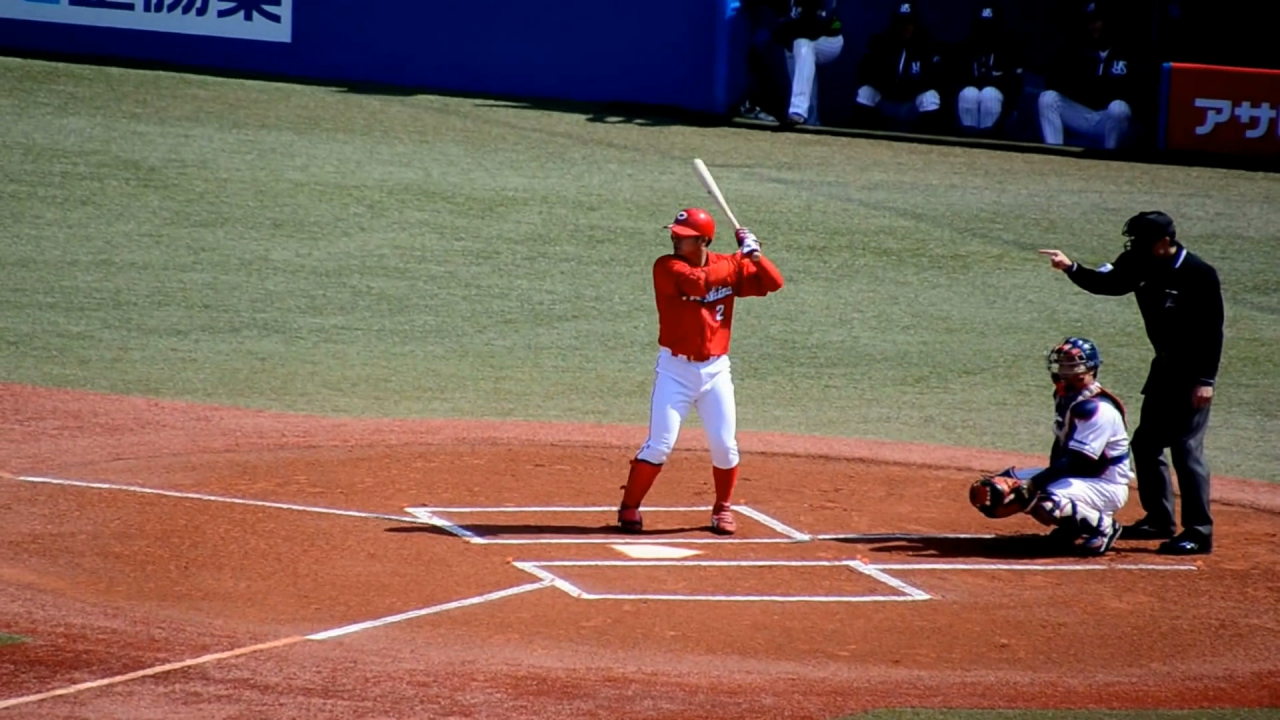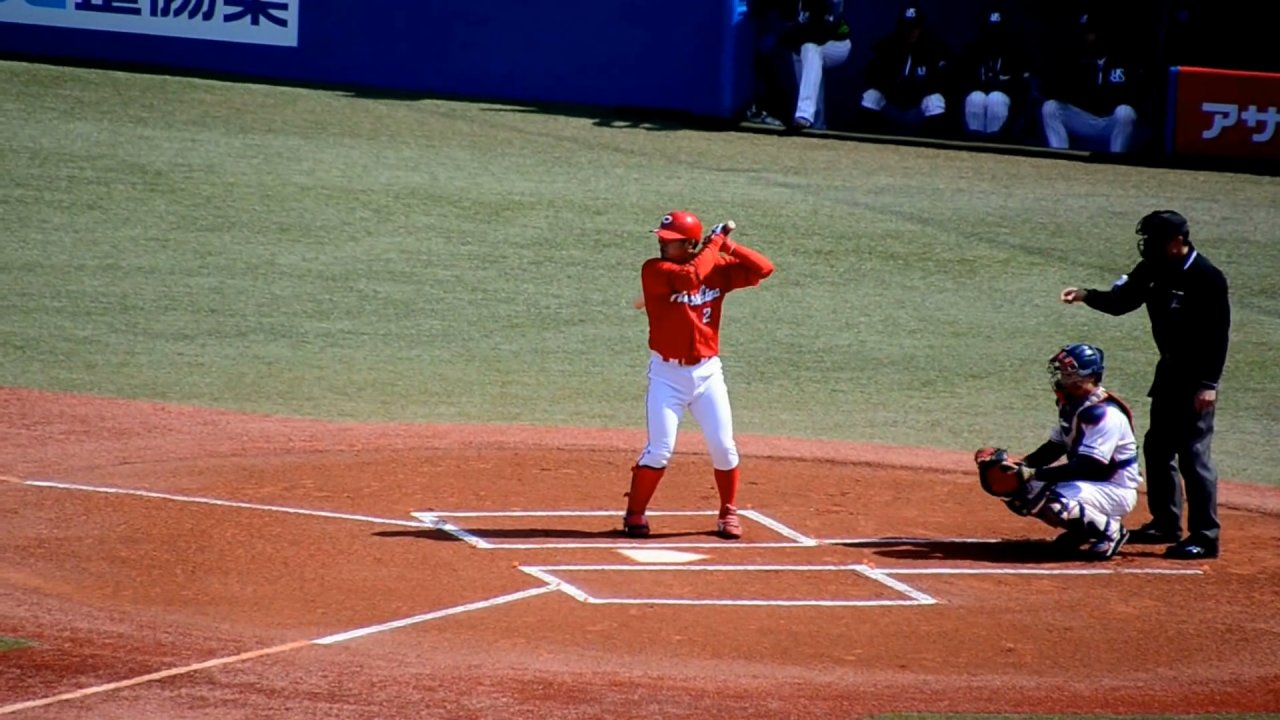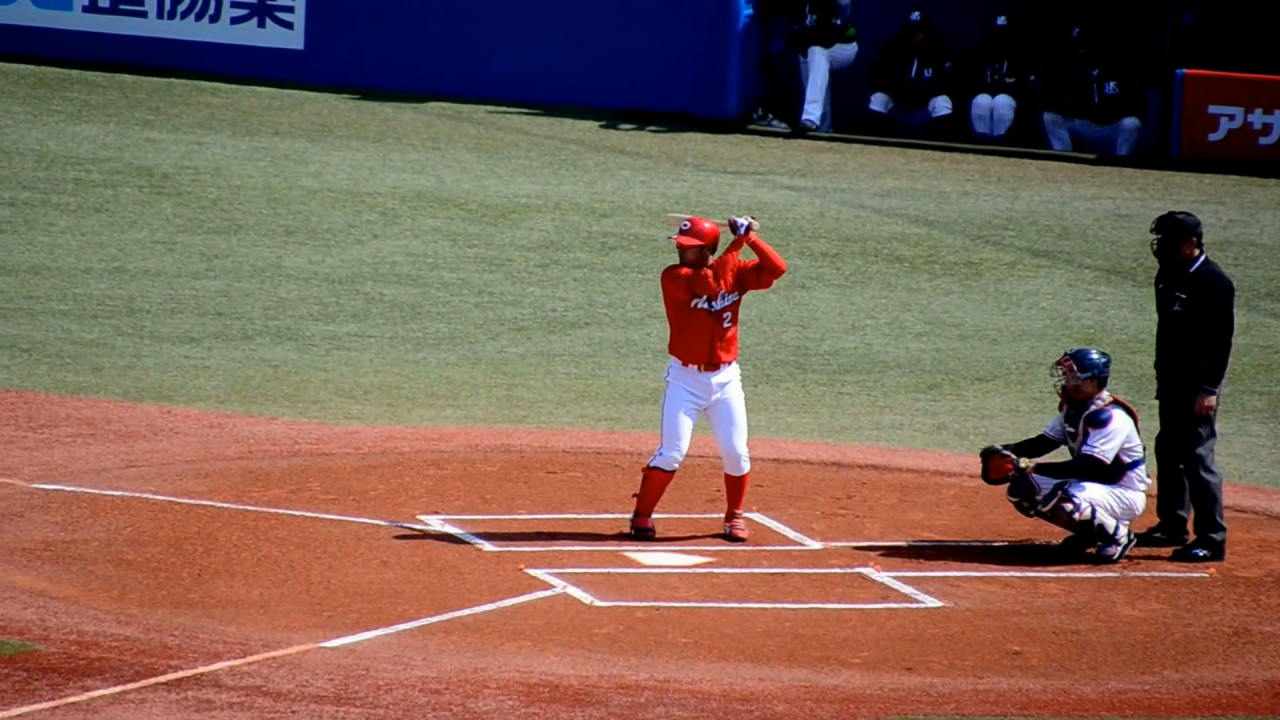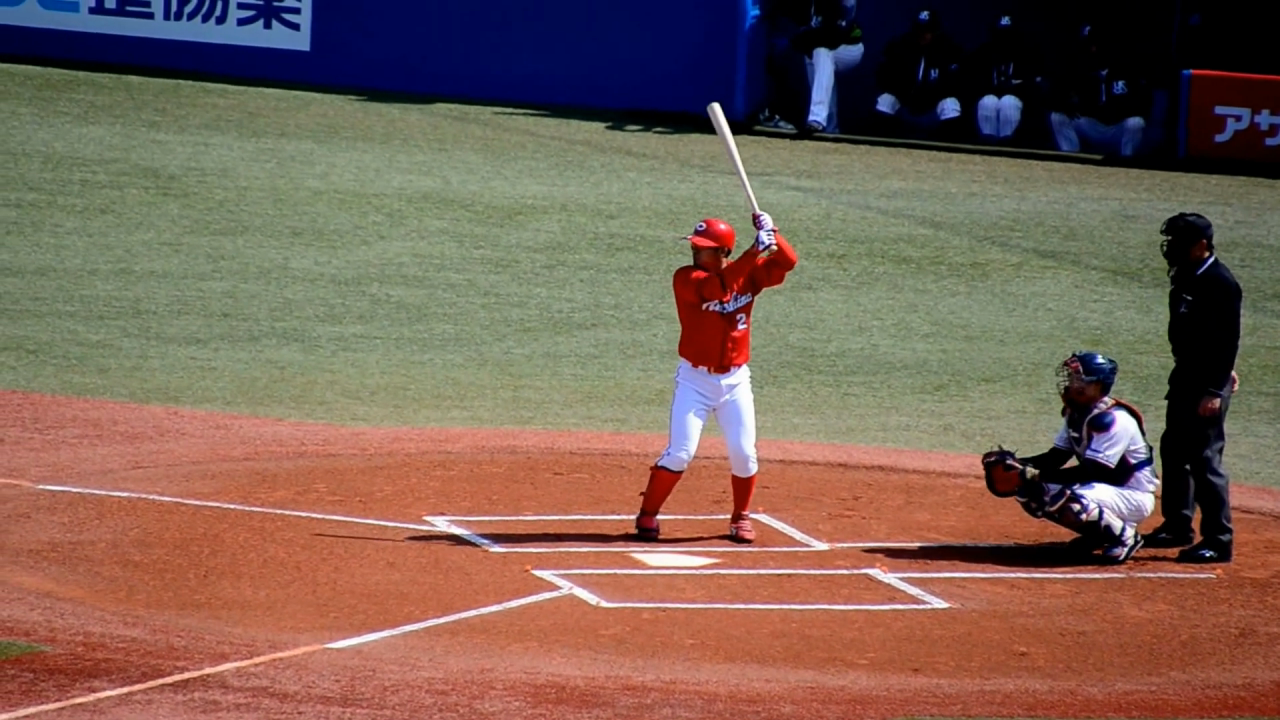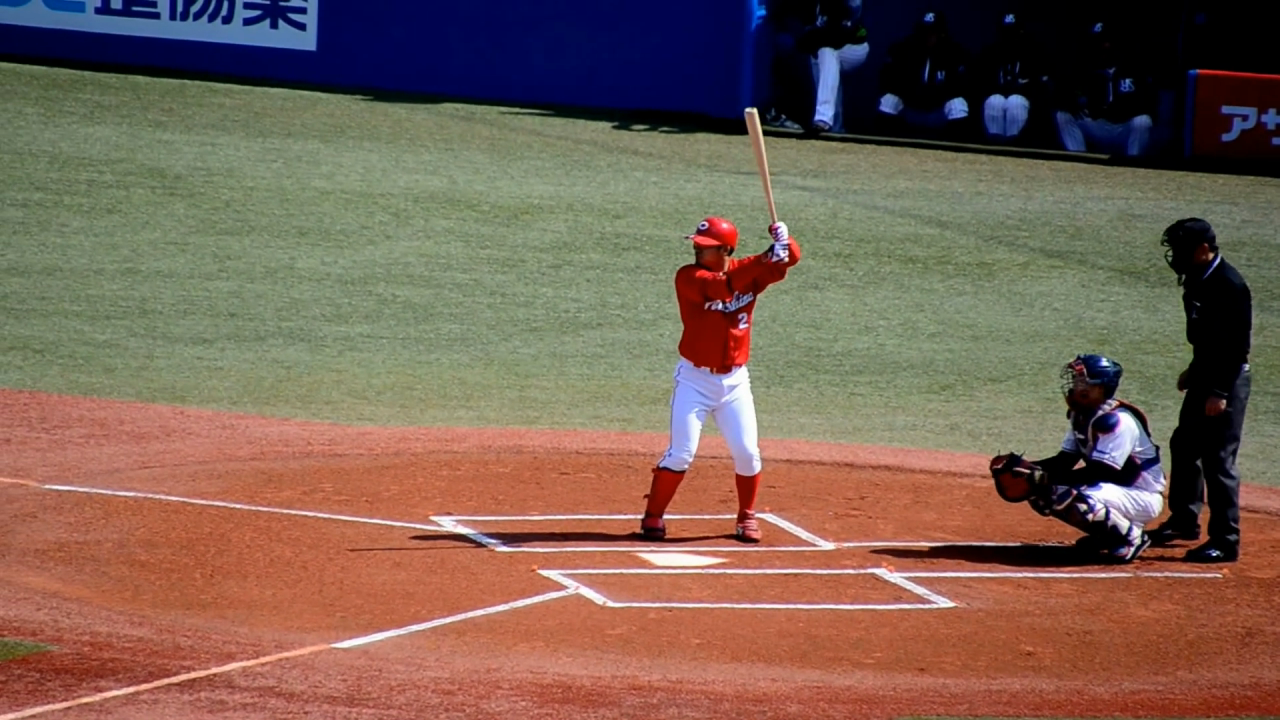
dt=0.3s
person 1, frame 1
left shoulder: (1200, 274)
right shoulder: (1140, 266)
left elbow: (1213, 330)
right elbow: (1104, 282)
left wrist: (1206, 380)
right wrist: (1071, 268)
left hip: (1192, 372)
right hip: (1163, 367)
left knee: (1186, 448)
right knee: (1146, 444)
left ankle: (1199, 533)
right ankle: (1160, 519)
person 1, frame 2
left shoulder: (1207, 277)
right shoulder: (1152, 269)
left elbow: (1218, 334)
right elbow: (1120, 301)
left wrist: (1209, 384)
right wrist: (1087, 295)
left hip: (1196, 376)
right hip: (1168, 370)
left knee: (1193, 452)
right knee: (1157, 447)
left ankle: (1206, 537)
right ankle: (1166, 523)
person 1, frame 3
left shoulder: (1214, 281)
right shoulder: (1167, 274)
left elbow: (1222, 339)
left wrist: (1210, 388)
left hip: (1198, 380)
right hip: (1171, 375)
left knee: (1197, 455)
right knee: (1168, 451)
left ankle: (1212, 539)
right ankle: (1173, 526)
person 1, frame 4
left shoulder: (1221, 283)
right shoulder: (1184, 274)
left elbow: (1228, 341)
left wrist: (1214, 391)
left hip: (1207, 382)
right hip: (1183, 376)
left knee: (1205, 458)
right knee: (1173, 451)
left ankle: (1218, 541)
right ankle: (1177, 526)
person 1, frame 5
left shoulder: (1229, 285)
right shoulder: (1196, 279)
left elbow: (1238, 344)
left wrist: (1220, 391)
left hip: (1227, 381)
right hip: (1204, 376)
left knee: (1218, 458)
right knee: (1184, 446)
left ankle: (1225, 541)
right ankle: (1184, 520)
person 2, frame 1
left shoulder: (730, 266)
right shoulder: (667, 267)
left elbow: (774, 282)
right elbow: (699, 282)
left wrist: (751, 252)
right wrist: (739, 257)
left hip: (716, 369)
right hip: (675, 369)
left knee: (724, 445)
right knee: (660, 444)
left ankle: (722, 509)
right ankle: (630, 508)
person 2, frame 2
left shoulder: (718, 267)
right shoulder: (654, 269)
left elbow: (764, 268)
right elbow: (689, 277)
left wrist: (727, 244)
right wrist: (715, 242)
left hip: (707, 372)
right hip: (667, 373)
left knee: (723, 446)
right knee: (659, 449)
left ankle: (728, 512)
right ankle: (635, 513)
person 2, frame 3
left shoulder: (735, 272)
right shoulder: (673, 276)
left elbow: (776, 268)
right elbow: (709, 282)
left wrist: (751, 236)
right wrist: (738, 240)
left hip: (726, 378)
right hip: (685, 378)
left knee: (736, 452)
right knee: (671, 453)
left ankle: (734, 516)
right ankle: (642, 514)
person 2, frame 4
left shoulder: (749, 273)
right shoulder: (685, 277)
left elbow: (788, 261)
right elbow: (717, 288)
left wrist: (770, 232)
right wrist: (754, 251)
left hip: (735, 380)
right hip: (695, 379)
left knee: (744, 454)
right knee: (680, 453)
left ankle: (740, 518)
right ankle: (647, 515)
person 2, frame 5
left shoulder: (748, 270)
right shoulder: (688, 276)
left elbow: (791, 258)
right elbow: (722, 287)
left wrist: (782, 237)
right wrist: (764, 259)
left hip: (735, 379)
right hip: (695, 378)
left knee: (747, 453)
right knee: (680, 453)
left ankle: (746, 517)
right ankle: (653, 515)
person 3, frame 1
left shoulder: (1097, 409)
right shoulder: (1065, 397)
left elbow: (1074, 462)
left wrist: (1030, 485)
left hip: (1105, 486)
right hip: (1073, 477)
left knee: (1045, 501)
left ankle: (1102, 525)
right ankle: (1072, 523)
person 3, frame 2
left shoulder: (1103, 413)
right shoulder: (1070, 403)
left elbow: (1083, 466)
right elbow: (1054, 448)
left wrist: (1032, 474)
right wrist: (1022, 465)
left hip: (1114, 491)
right hip: (1080, 482)
left knee: (1052, 503)
right knee: (1016, 489)
left ankle: (1110, 530)
right ankle: (1080, 528)
person 3, frame 3
left shoulder: (1110, 416)
right shoulder: (1072, 408)
left elbow: (1085, 467)
right elbow: (1043, 443)
left wrist: (1030, 466)
right wrist: (1005, 451)
left hip: (1124, 494)
right hip: (1092, 486)
left knee: (1062, 502)
right knee: (1021, 490)
left ankle: (1118, 534)
right ankle: (1089, 532)
person 3, frame 4
left shoulder: (1113, 419)
right shoulder: (1075, 413)
left elbow: (1089, 472)
right elbow: (1055, 459)
left wrist: (1035, 474)
right wrist: (1015, 463)
left hip: (1133, 496)
right hip: (1102, 487)
left knee: (1070, 502)
right knee: (1029, 491)
left ankle: (1124, 536)
right ankle: (1096, 534)
person 3, frame 5
left shoulder: (1117, 420)
right shoulder: (1081, 414)
left elbow: (1097, 473)
right elbow: (1064, 461)
left wrist: (1044, 476)
left hip: (1142, 497)
right hip: (1113, 487)
left knee: (1078, 501)
right knee: (1039, 491)
left ankle: (1132, 536)
right ankle: (1107, 533)
